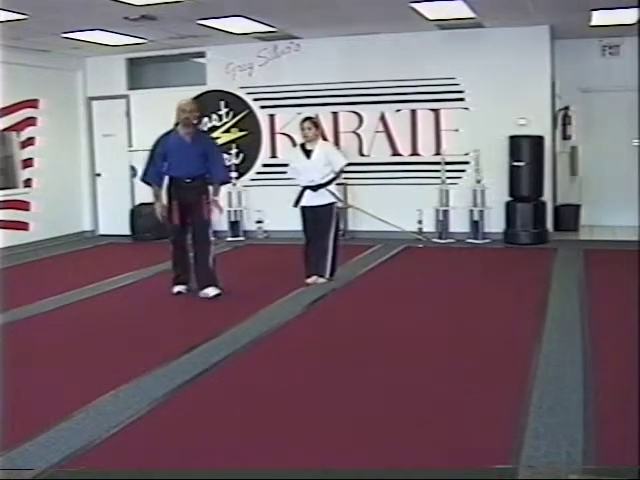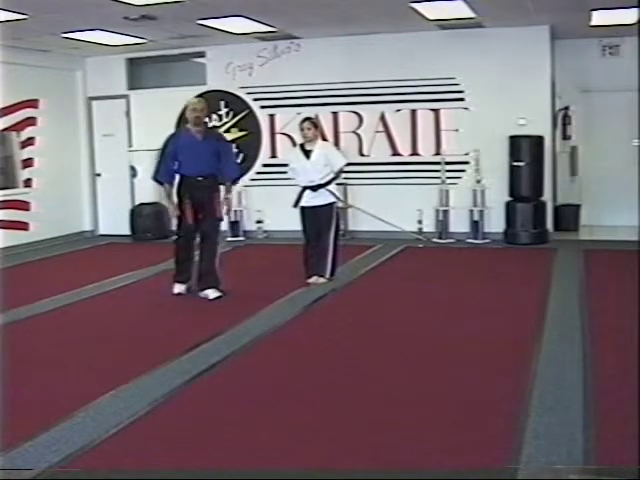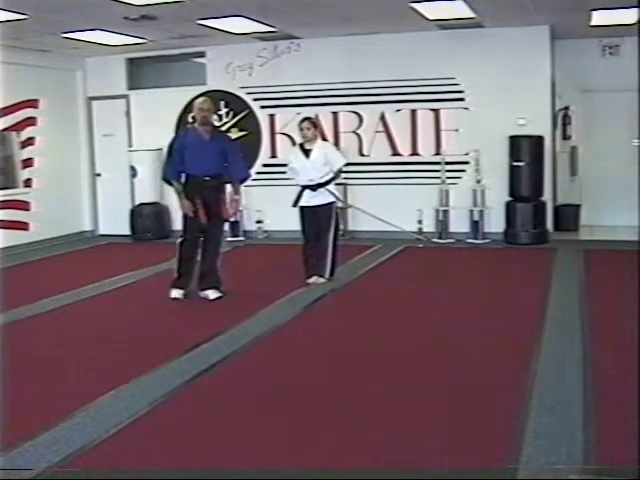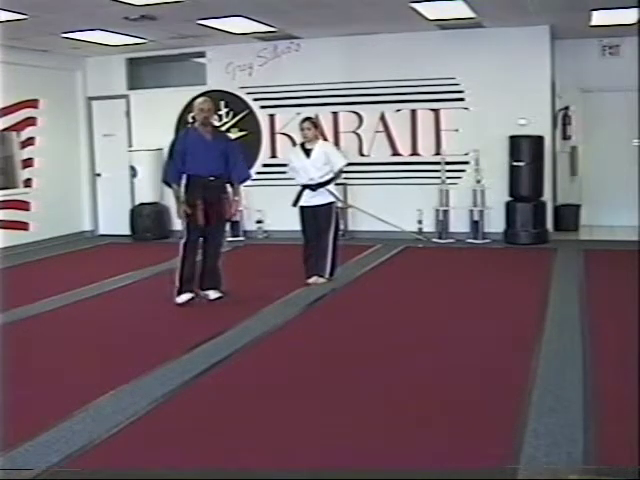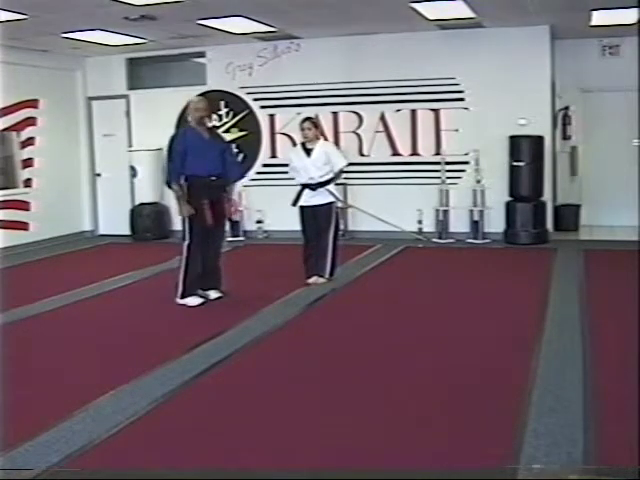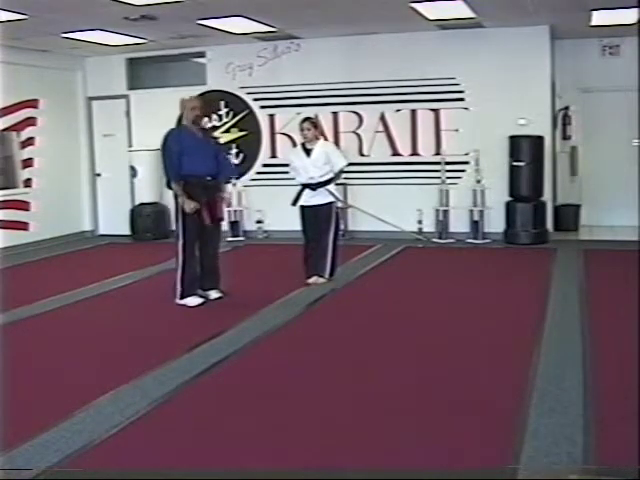
dt=0.3s
person 1, frame 1
left shoulder: (205, 140)
right shoulder: (166, 140)
left elbow: (216, 170)
right elbow: (156, 172)
left wrist: (214, 196)
right wrist: (158, 201)
left hip: (199, 190)
right hip: (176, 190)
left knee: (202, 237)
right knee: (178, 237)
left ankle: (207, 284)
right ankle: (181, 280)
person 1, frame 2
left shoulder: (216, 139)
right shoulder: (177, 139)
left elbow: (228, 168)
right elbow: (166, 171)
left wrist: (227, 194)
right wrist: (170, 200)
left hip: (210, 189)
right hip: (187, 189)
left knee: (210, 238)
right knee: (185, 237)
left ankle: (208, 285)
right ankle: (181, 280)
person 1, frame 3
left shoulder: (223, 139)
right shoulder: (183, 138)
left elbow: (235, 169)
right elbow: (174, 171)
left wrist: (235, 196)
right wrist: (181, 198)
left hip: (216, 190)
right hip: (193, 190)
left knee: (213, 240)
right knee: (189, 239)
left ankle: (208, 285)
right ankle: (179, 284)
person 1, frame 4
left shoulder: (223, 139)
right shoulder: (184, 138)
left elbow: (235, 169)
right elbow: (175, 172)
left wrist: (235, 197)
right wrist: (179, 201)
left hip: (219, 191)
right hip: (195, 190)
left knee: (214, 241)
right knee: (191, 240)
left ankle: (209, 286)
right ankle: (184, 289)
person 1, frame 5
left shoulder: (216, 138)
right shoulder: (181, 137)
left elbow: (229, 168)
right elbow: (175, 173)
left wrist: (229, 195)
right wrist: (181, 202)
left hip: (217, 191)
right hip: (195, 191)
left knee: (214, 242)
right knee: (193, 243)
left ankle: (209, 286)
right ankle: (186, 292)
person 1, frame 6
left shoulder: (207, 137)
right shoulder: (175, 137)
left elbow: (220, 166)
right elbow: (172, 172)
left wrist: (222, 192)
right wrist: (182, 198)
left hip: (211, 191)
right hip: (190, 191)
left knee: (211, 242)
right knee: (188, 243)
left ankle: (208, 286)
right ankle: (185, 293)
person 2, frame 1
left shoulder: (327, 148)
right shoulder: (296, 152)
left elbow: (339, 169)
right elbow: (295, 174)
left wrist: (326, 182)
right wrist: (307, 183)
left hip: (326, 197)
right hip: (307, 198)
left knee: (326, 236)
right knee: (310, 237)
left ankle: (323, 272)
right ankle: (312, 272)
person 2, frame 2
left shoulder: (326, 148)
right shoulder: (295, 152)
left elbow: (339, 169)
left wrist: (325, 183)
right wrist: (306, 184)
left hip: (326, 197)
right hip: (307, 198)
left knee: (326, 236)
right knee: (310, 237)
left ankle: (324, 272)
right ankle: (312, 272)
person 2, frame 3
left shoulder: (326, 148)
right shoulder: (295, 152)
left elbow: (338, 169)
left wrist: (326, 182)
right wrist: (305, 183)
left hip: (325, 196)
right hip: (306, 197)
left knee: (326, 236)
right knee: (310, 237)
left ankle: (323, 272)
right ankle: (312, 272)
person 2, frame 4
left shoulder: (327, 147)
right shoulder: (296, 152)
left elbow: (338, 169)
left wrist: (327, 183)
right wrist: (306, 183)
left hip: (325, 196)
right hip: (306, 197)
left knee: (326, 235)
right knee: (310, 236)
left ankle: (323, 272)
right ankle: (312, 272)
person 2, frame 5
left shoulder: (327, 147)
right shoulder: (296, 152)
left elbow: (339, 169)
left wrist: (327, 182)
right wrist: (305, 183)
left hip: (325, 196)
right hip: (306, 196)
left knee: (325, 236)
right knee: (310, 237)
left ankle: (323, 272)
right ankle: (312, 272)
person 2, frame 6
left shoulder: (327, 147)
right shoulder: (296, 152)
left elbow: (339, 169)
left wrist: (328, 183)
right wrist: (305, 183)
left hip: (325, 195)
right hip: (307, 196)
left knee: (325, 235)
right knee: (310, 236)
left ankle: (323, 272)
right ankle: (312, 272)
